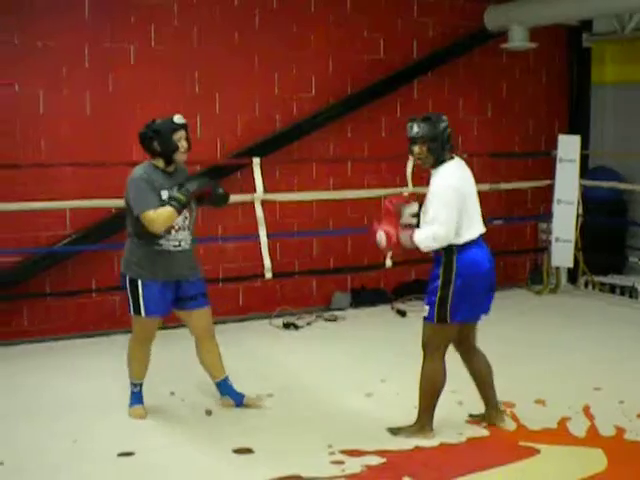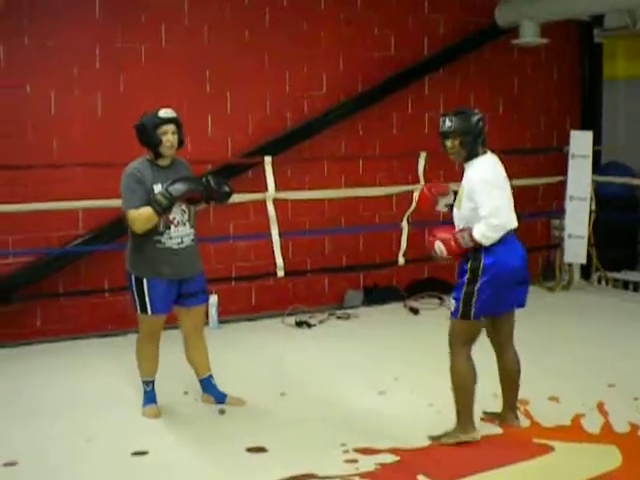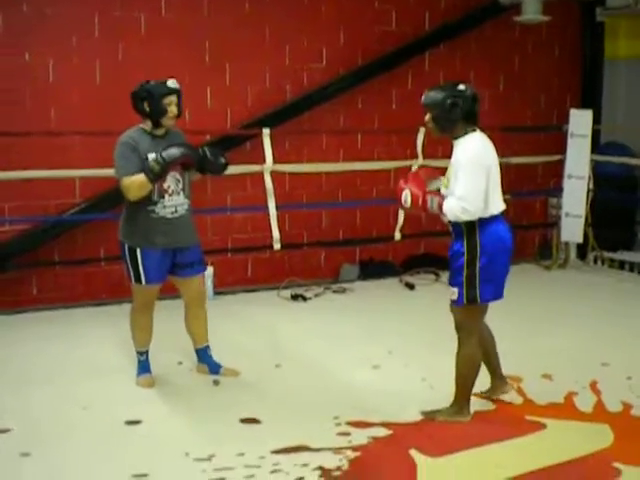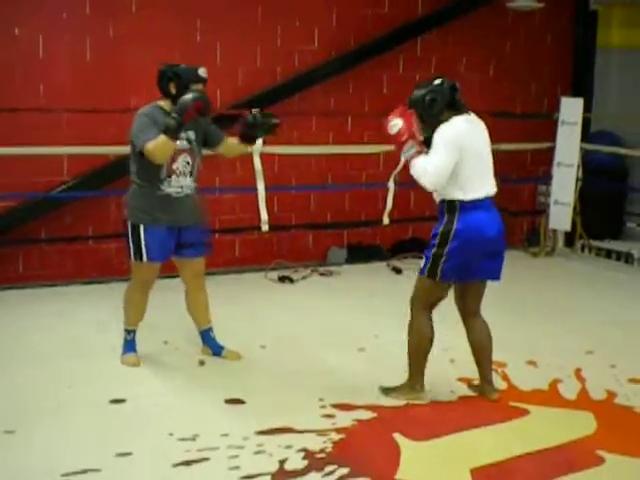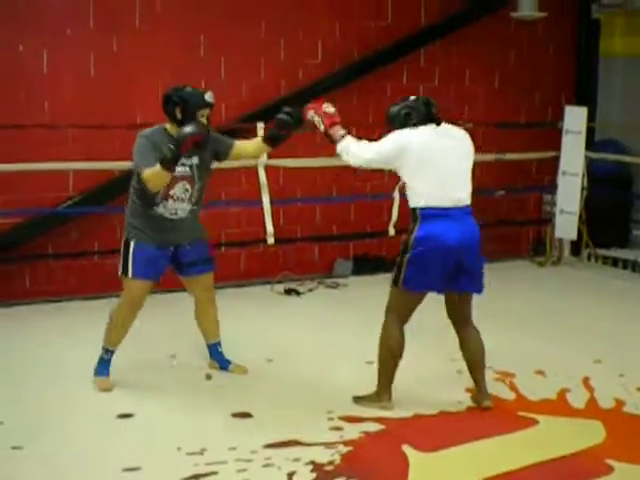
dt=0.5s
person 1, frame 1
left shoulder: (444, 180)
right shoulder: (457, 168)
left elbow: (438, 235)
left wrist: (399, 234)
right wrist: (415, 212)
left hip: (458, 265)
right hip: (477, 257)
left knee: (433, 350)
right knee: (466, 344)
left ankle: (423, 424)
right ankle: (493, 410)
person 1, frame 2
left shoulder: (479, 173)
right shoulder: (487, 163)
left elbow: (496, 223)
left wrist: (458, 240)
right wrist: (450, 201)
left hip: (488, 262)
right hip: (509, 255)
left knee: (459, 345)
right knee: (503, 341)
left ankle: (465, 426)
right ankle: (510, 412)
person 1, frame 3
left shoulder: (469, 151)
right shoulder: (476, 142)
left elbow: (466, 208)
left wrist: (426, 200)
right wrist: (439, 186)
left hip: (478, 242)
right hip: (490, 235)
left knee: (466, 329)
right knee: (472, 320)
left ankle: (460, 408)
right ankle: (498, 381)
person 1, frame 4
left shoulder: (449, 132)
right shoulder: (475, 124)
left elbow: (431, 178)
left wrist: (408, 145)
right wrist: (421, 138)
left hip: (462, 225)
right hip: (490, 221)
left knee: (421, 305)
right knee: (470, 310)
left ankle: (415, 384)
right ankle: (487, 383)
person 1, frame 5
left shoulder: (406, 140)
right shoulder: (462, 137)
left elbow: (360, 155)
left wrist: (332, 126)
left hip: (429, 234)
right hip: (466, 229)
left knee: (395, 317)
right knee: (462, 319)
left ankle: (383, 393)
right ankle: (482, 392)
person 2, frame 1
left shoulder: (181, 172)
right shoulder: (141, 178)
right elbow: (155, 223)
left wrist: (207, 196)
right wrist: (186, 193)
left hip: (185, 270)
right hip: (147, 272)
left knee: (205, 330)
right knee: (143, 336)
left ankle: (228, 393)
right ankle: (135, 394)
person 2, frame 2
left shoulder: (183, 167)
right shoulder: (136, 173)
right elbow: (137, 222)
left wrist: (208, 195)
right wrist: (168, 196)
left hip: (189, 266)
right hip: (151, 270)
left knee: (194, 329)
right knee: (150, 332)
left ankle: (210, 390)
right ankle: (148, 394)
person 2, frame 3
left shoulder: (177, 137)
right shoulder: (130, 141)
right elbow: (131, 190)
left wrist: (204, 165)
right wrist: (161, 163)
left hip: (184, 236)
right hip: (146, 239)
left knee: (196, 296)
right knee: (144, 302)
left ankle: (205, 360)
right ankle: (143, 364)
person 2, frame 4
left shoulder: (197, 120)
right shoulder: (147, 117)
left elbow: (228, 147)
right elbow: (156, 154)
left wrist: (251, 131)
right wrist: (176, 120)
left hip: (188, 215)
right hip: (149, 216)
left knee: (195, 277)
right knee: (143, 281)
left ankle: (209, 342)
right ankle: (129, 341)
person 2, frame 5
left shoulder: (207, 140)
right shoulder: (148, 140)
left elbow: (245, 149)
right elbow: (153, 183)
left wrist: (274, 134)
right wrist: (174, 151)
left hip: (187, 234)
right hip: (145, 234)
left knee: (206, 293)
right knee: (132, 301)
left ankle: (217, 356)
right ankle: (103, 363)
